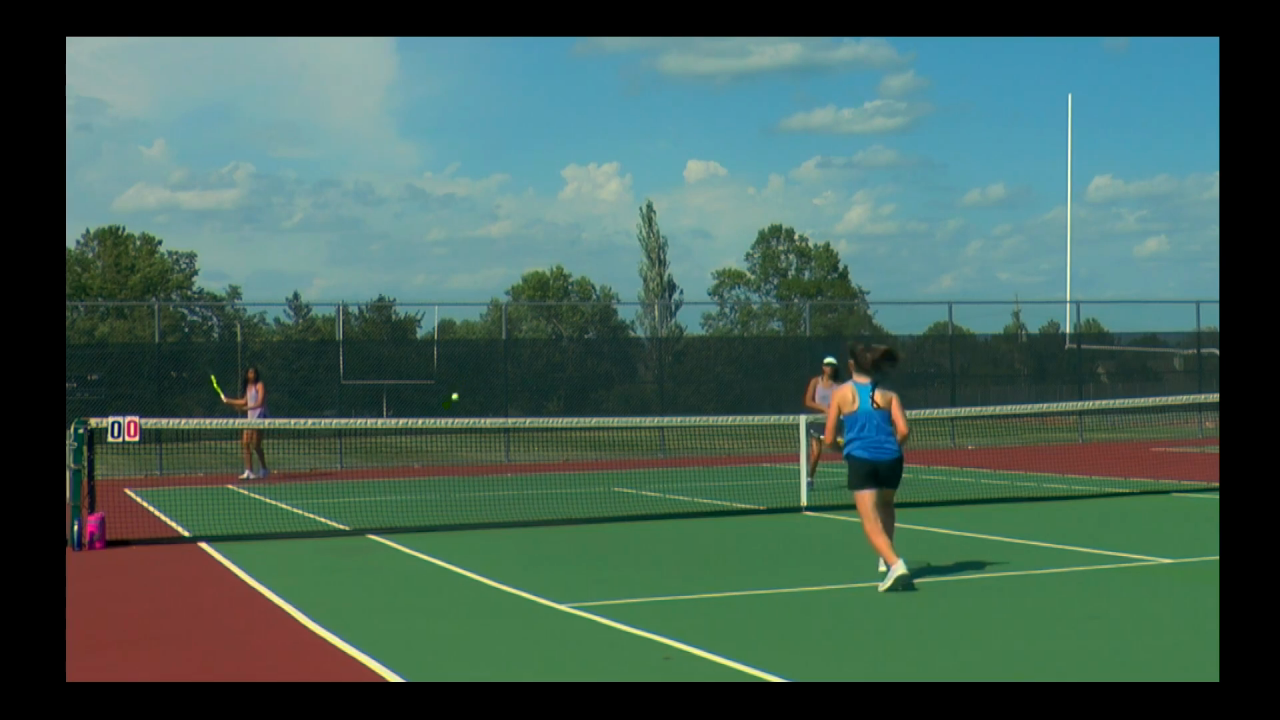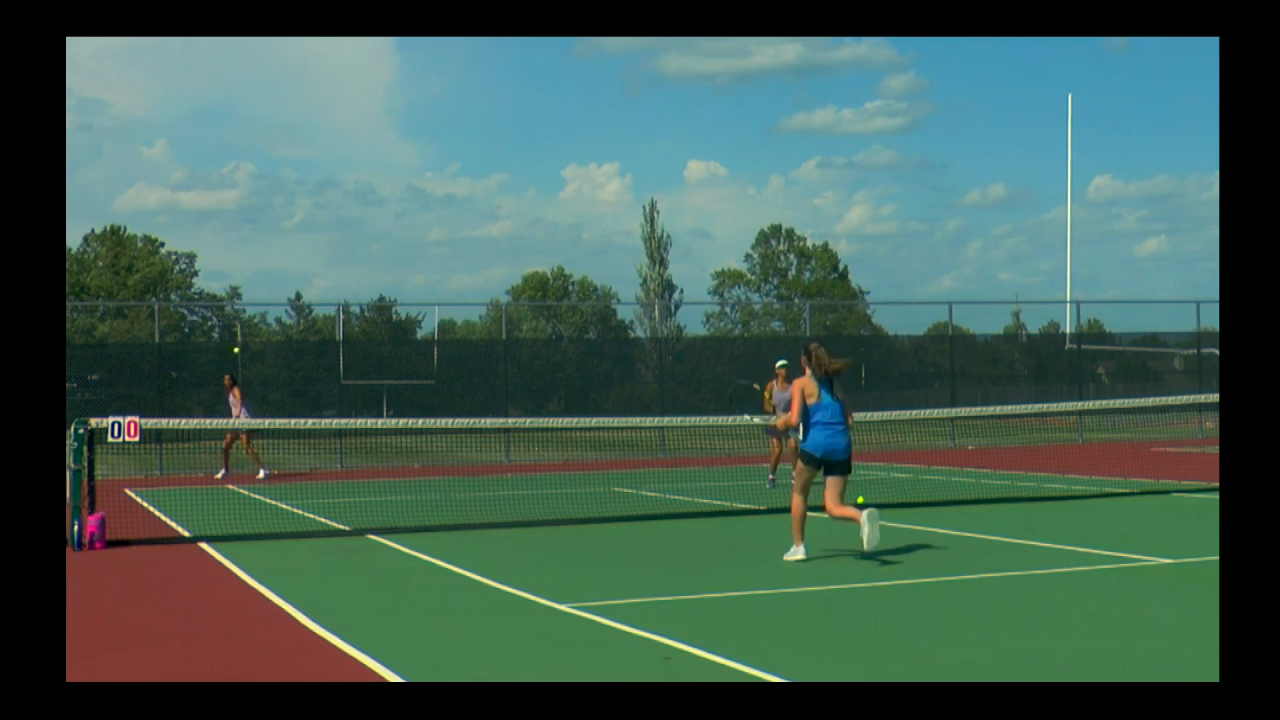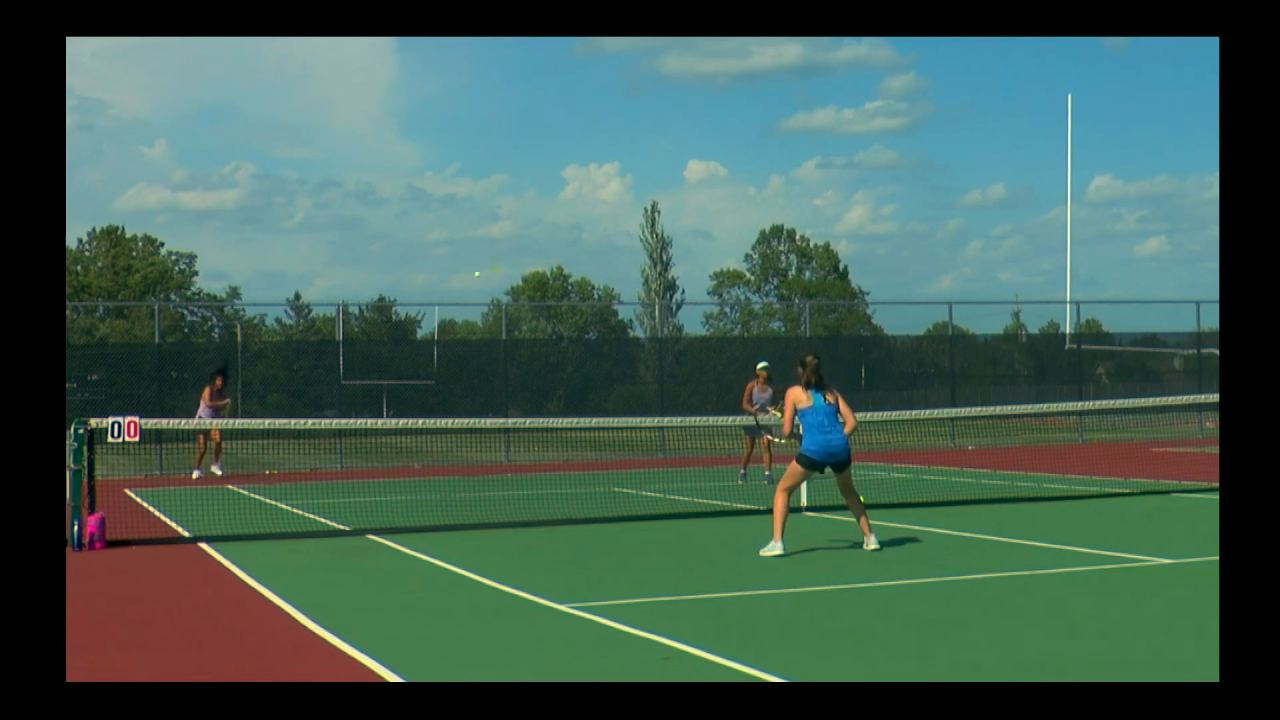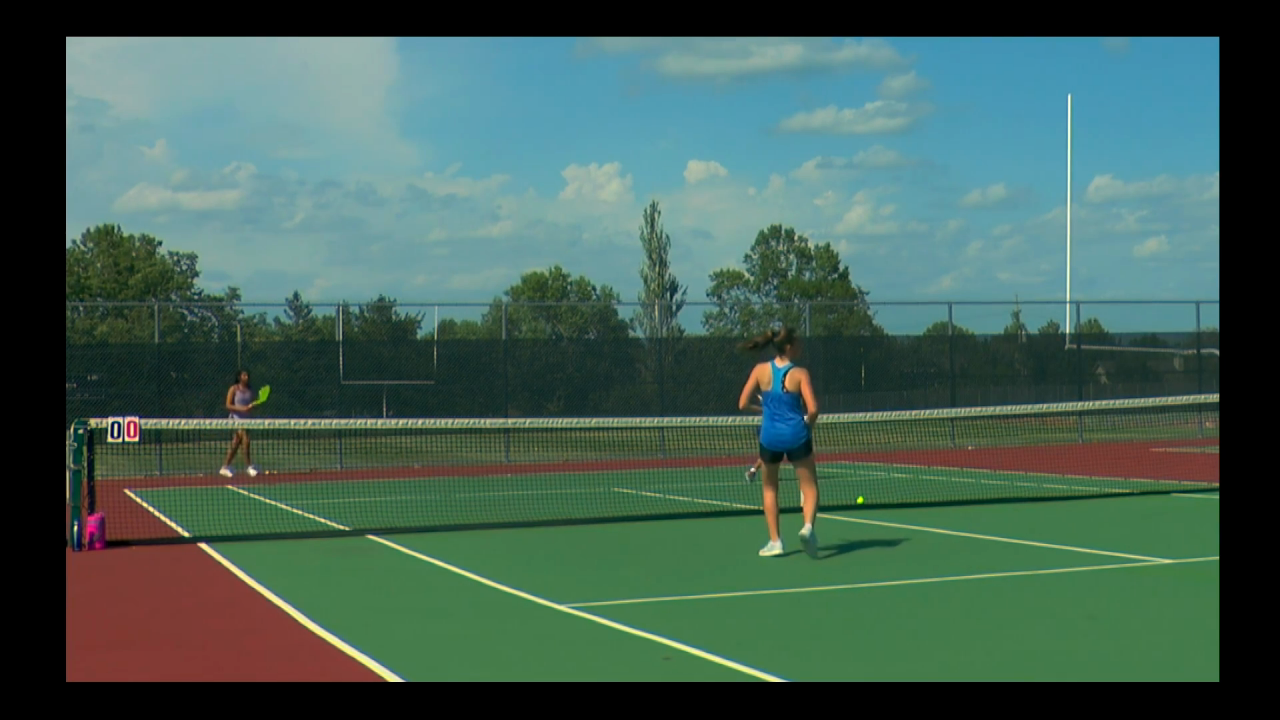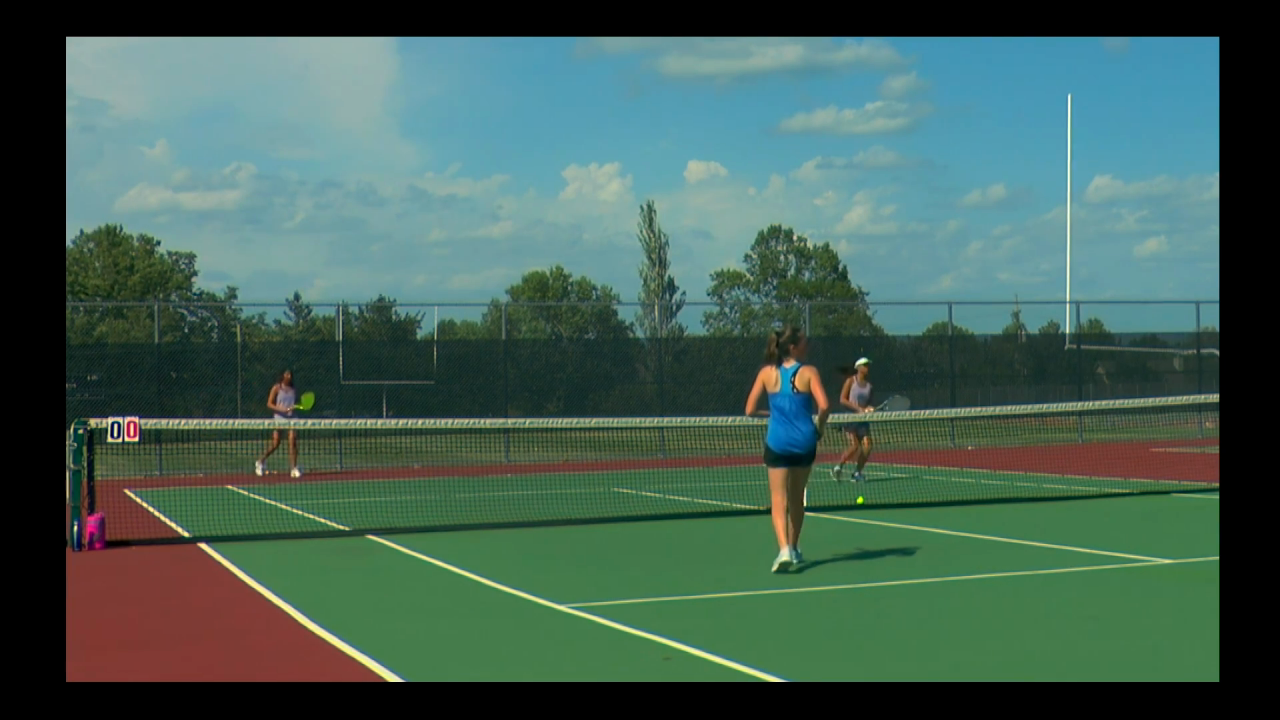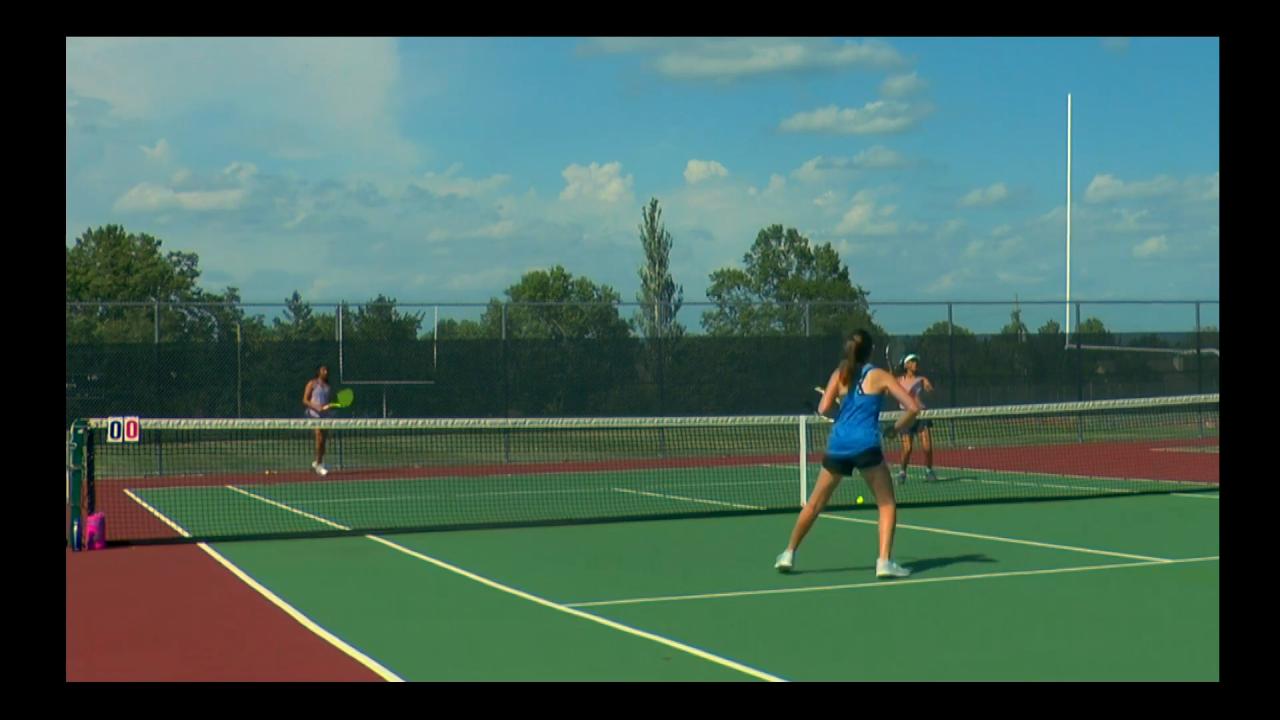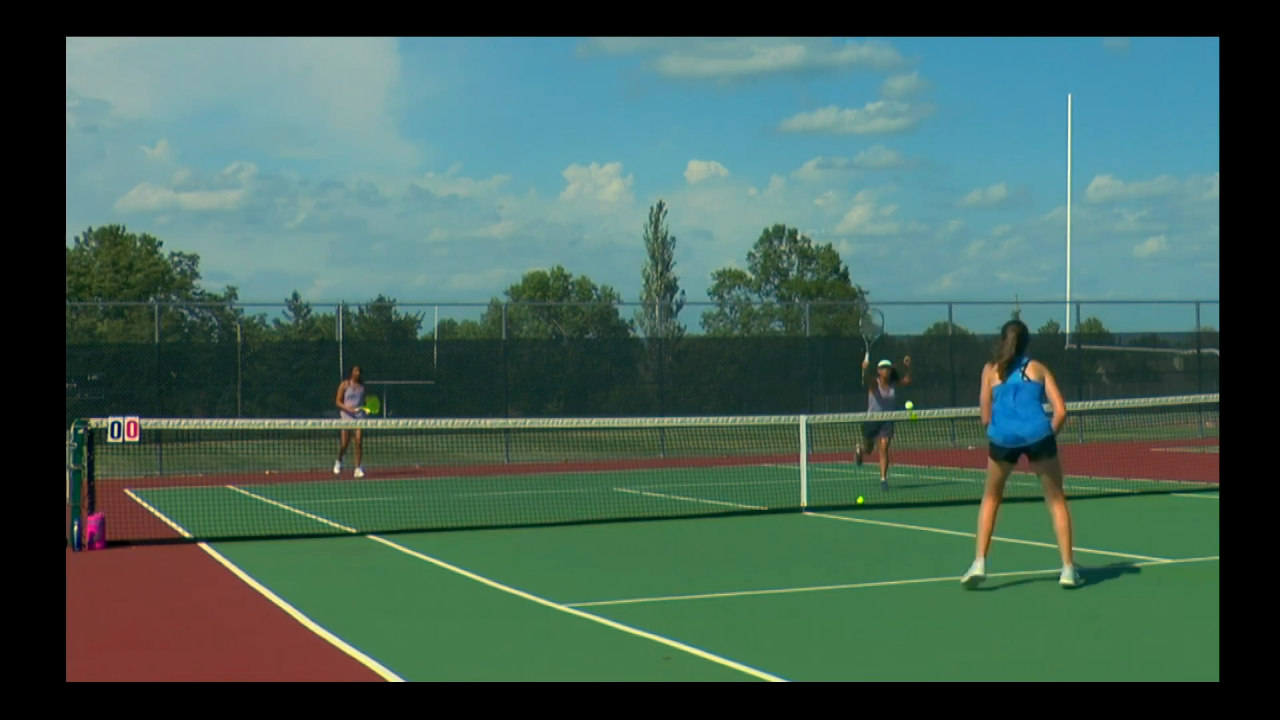
dt=0.7s
person 1, frame 1
left shoulder: (840, 393)
right shoulder: (887, 394)
left elbow: (829, 439)
right elbow: (904, 431)
left wrist: (844, 446)
left hip: (860, 460)
right hip: (890, 459)
left knee: (873, 527)
right knee: (886, 504)
left ankle: (895, 563)
right ankle: (887, 559)
person 1, frame 2
left shoulder: (800, 384)
right shoulder: (834, 383)
left elbow: (795, 420)
right elbow: (849, 421)
left wrist: (783, 422)
left hip: (814, 446)
right hip: (841, 448)
left knee: (799, 492)
right knee: (833, 508)
left ankle: (798, 547)
right ankle: (862, 516)
person 1, frame 3
left shoulder: (793, 392)
right shoulder: (831, 391)
left elbow: (787, 430)
right elbow: (852, 422)
left wrist: (799, 437)
left hip: (813, 450)
right hip: (840, 447)
left knee: (782, 490)
right knee: (848, 490)
left ankle: (777, 542)
right ankle: (870, 537)
person 1, frame 4
left shoulder: (760, 370)
right shoulder: (800, 373)
left elbow: (743, 404)
right elbow: (813, 409)
right wrist: (808, 424)
left hip: (770, 436)
right hip: (797, 436)
left knee: (769, 488)
right knee: (810, 487)
left ankle: (775, 542)
right ankle: (808, 527)
person 1, frame 5
left shoulder: (767, 372)
right shoulder: (809, 372)
left elbow: (750, 410)
right elbow: (824, 406)
right wrist: (820, 427)
left hip: (777, 442)
right hip: (804, 441)
left knee: (779, 501)
right knee: (797, 499)
left ankle: (785, 550)
right ankle: (792, 549)
person 1, frame 6
left shoulder: (840, 373)
right shoulder: (880, 376)
left elbow: (824, 409)
right elbow: (913, 407)
right wrist: (897, 427)
left hip: (838, 445)
right hip: (865, 445)
left knee: (815, 503)
right knee: (887, 504)
left ankle: (788, 554)
right ankle: (884, 562)
person 1, frame 7
left shoulder: (990, 371)
right shoulder: (1039, 369)
left elbow: (987, 419)
right elbow: (1060, 411)
right wrist: (1049, 434)
left hip: (1003, 437)
right hip: (1039, 435)
left knee: (991, 500)
right knee: (1057, 501)
left ankle: (980, 562)
right ankle: (1068, 569)
